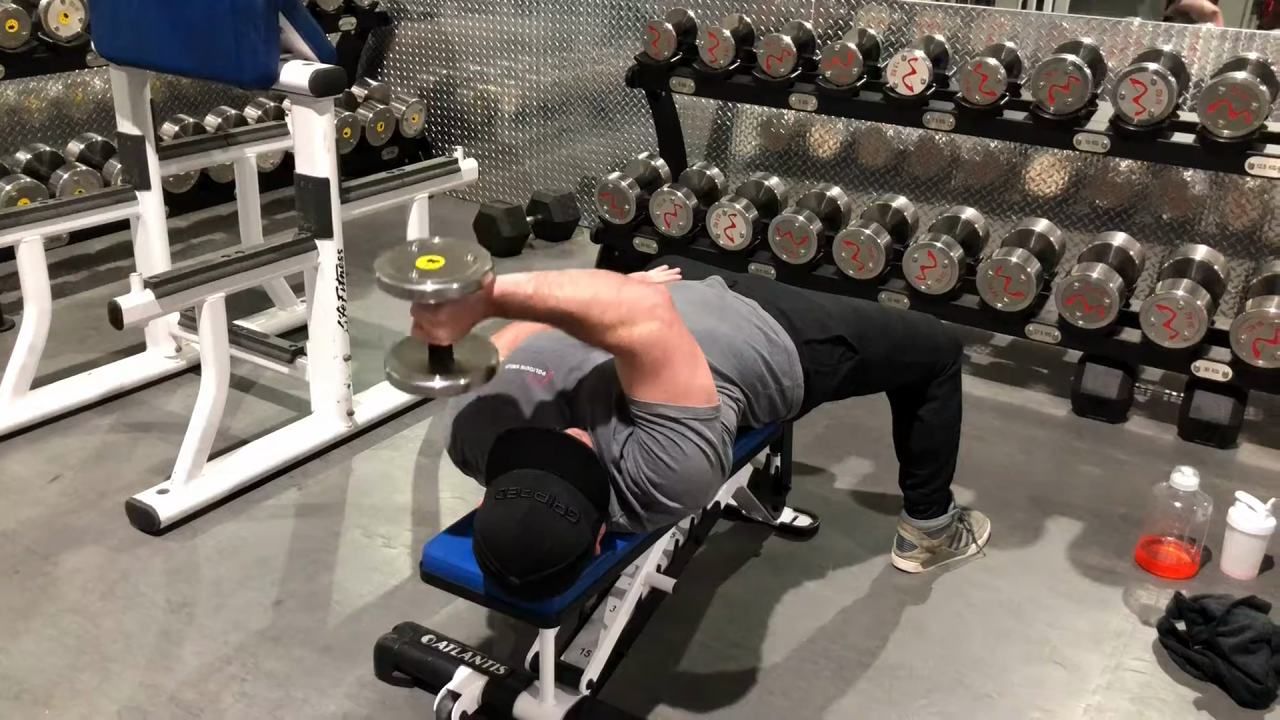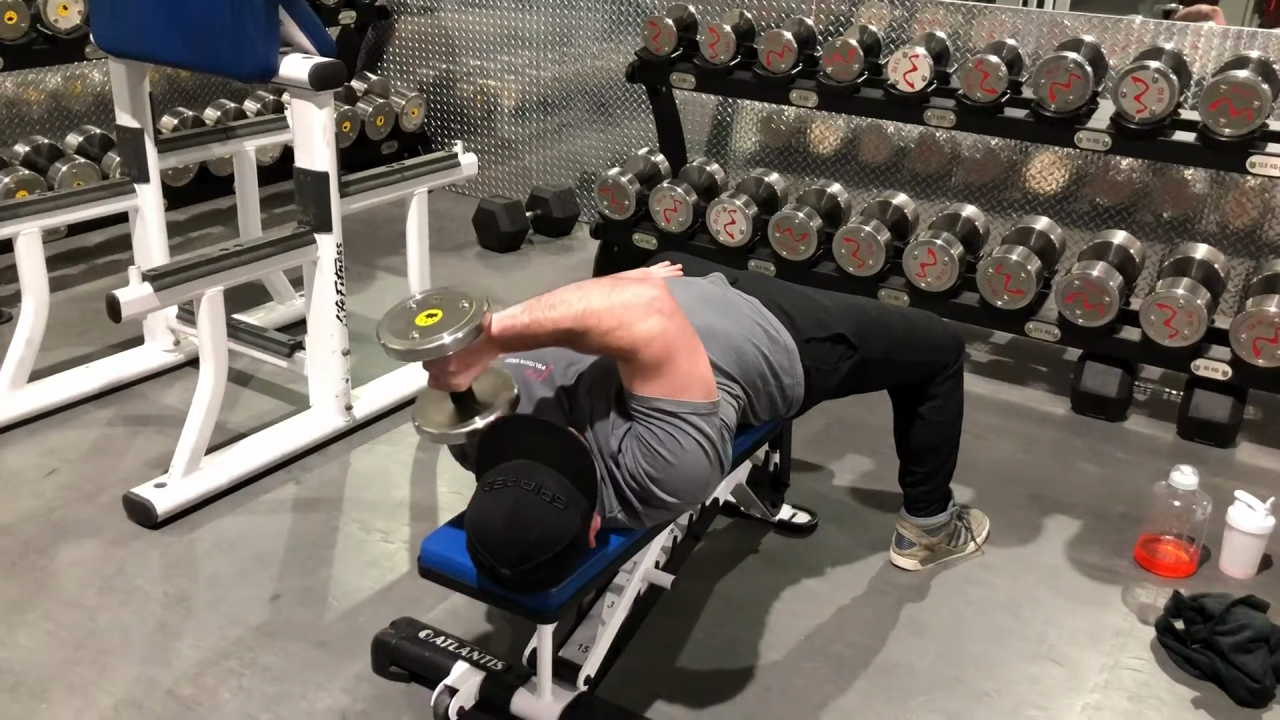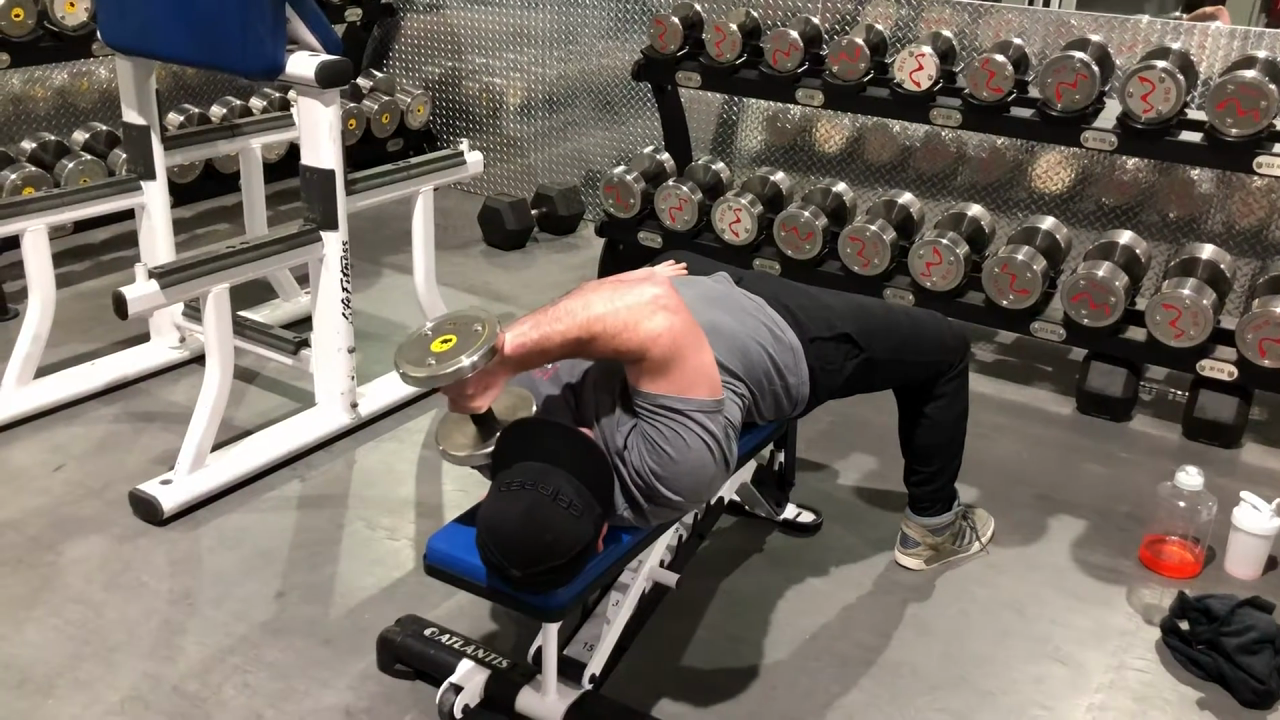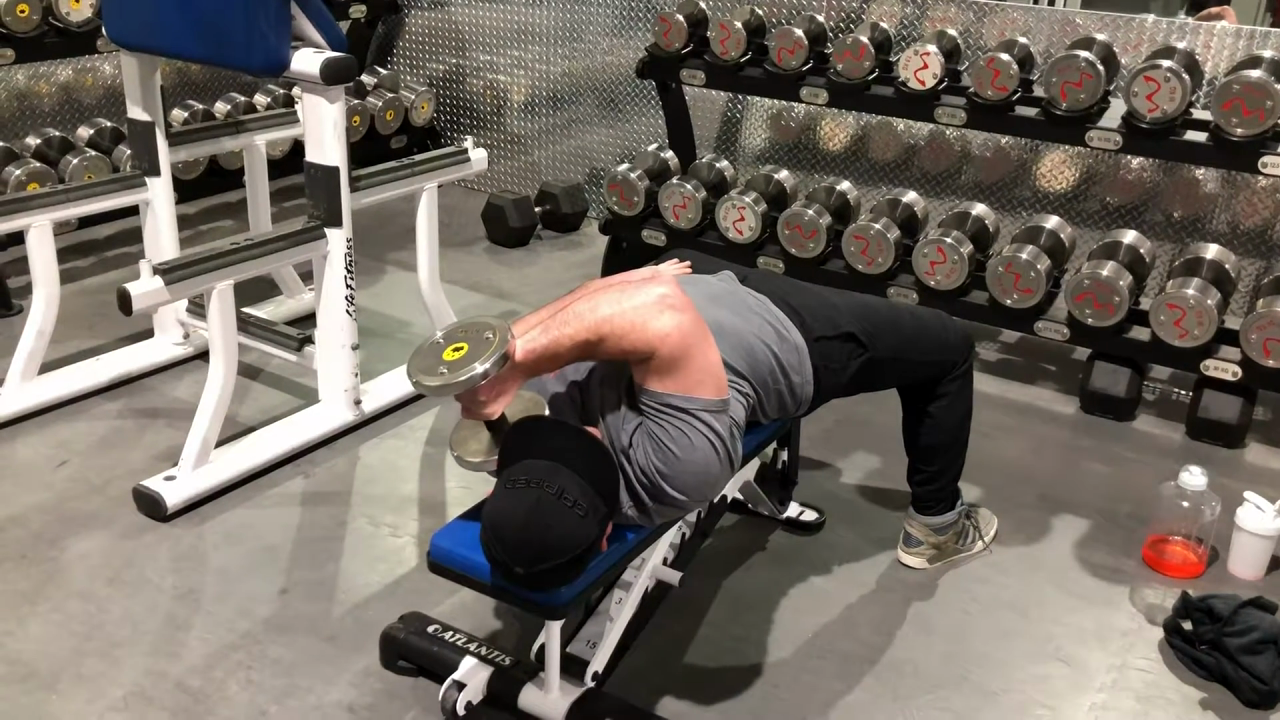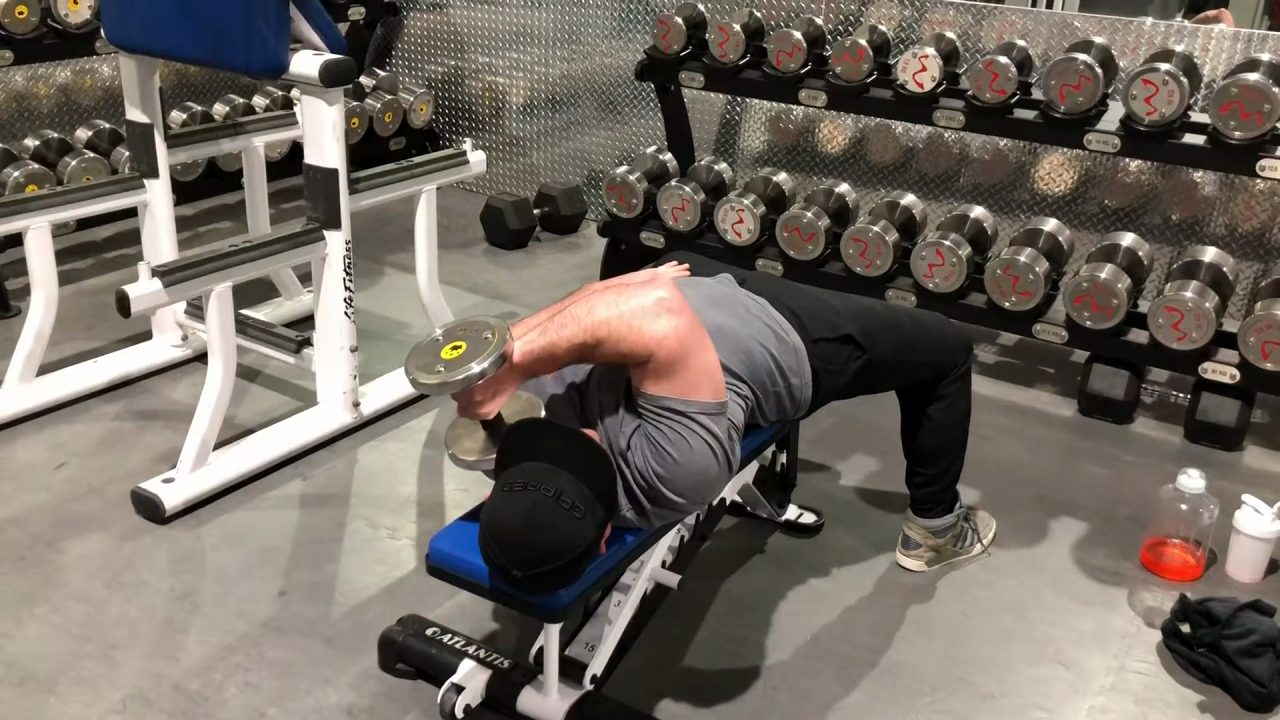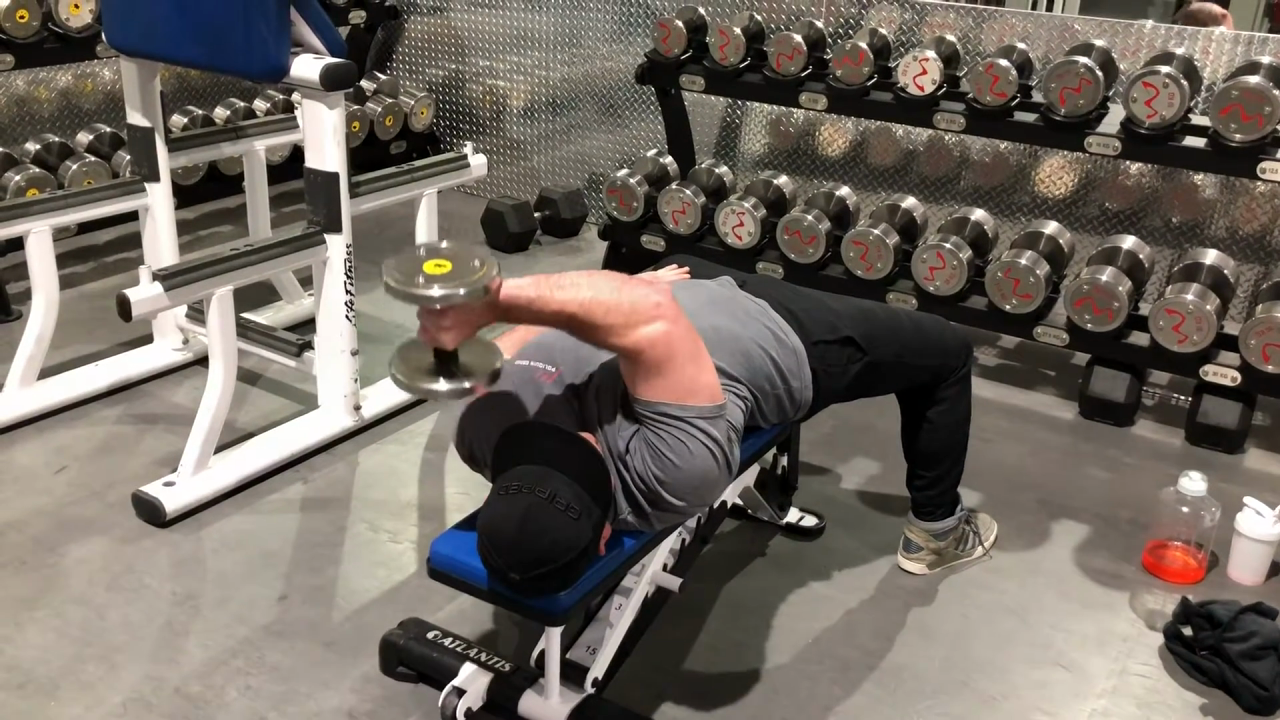
dt=0.5s
person 1, frame 1
left shoulder: (473, 428)
right shoulder: (669, 474)
left elbow: (500, 343)
right elbow: (645, 313)
right wrist: (482, 297)
right knee: (936, 350)
right ankle: (928, 528)
person 1, frame 2
right shoulder: (666, 473)
left elbow: (519, 334)
right elbow: (646, 311)
left wrist: (623, 280)
right wrist: (487, 338)
right knee: (939, 348)
right ankle: (927, 526)
person 1, frame 3
right shoulder: (673, 470)
right elbow: (653, 310)
left wrist: (621, 280)
right wrist: (501, 361)
right knee: (943, 347)
right ankle: (932, 526)
person 1, frame 4
left shoulder: (495, 420)
right shoulder: (677, 470)
right elbow: (662, 311)
left wrist: (631, 278)
right wrist: (516, 364)
right knee: (948, 346)
right ankle: (935, 525)
person 1, frame 5
right shoulder: (677, 472)
right elbow: (660, 316)
left wrist: (622, 281)
right wrist: (511, 367)
right knee: (947, 349)
right ankle: (934, 527)
person 1, frame 6
left shoulder: (481, 428)
right shoulder: (674, 474)
left elbow: (506, 343)
right elbow: (650, 317)
right wrist: (485, 302)
right knee: (946, 352)
right ankle: (935, 531)
